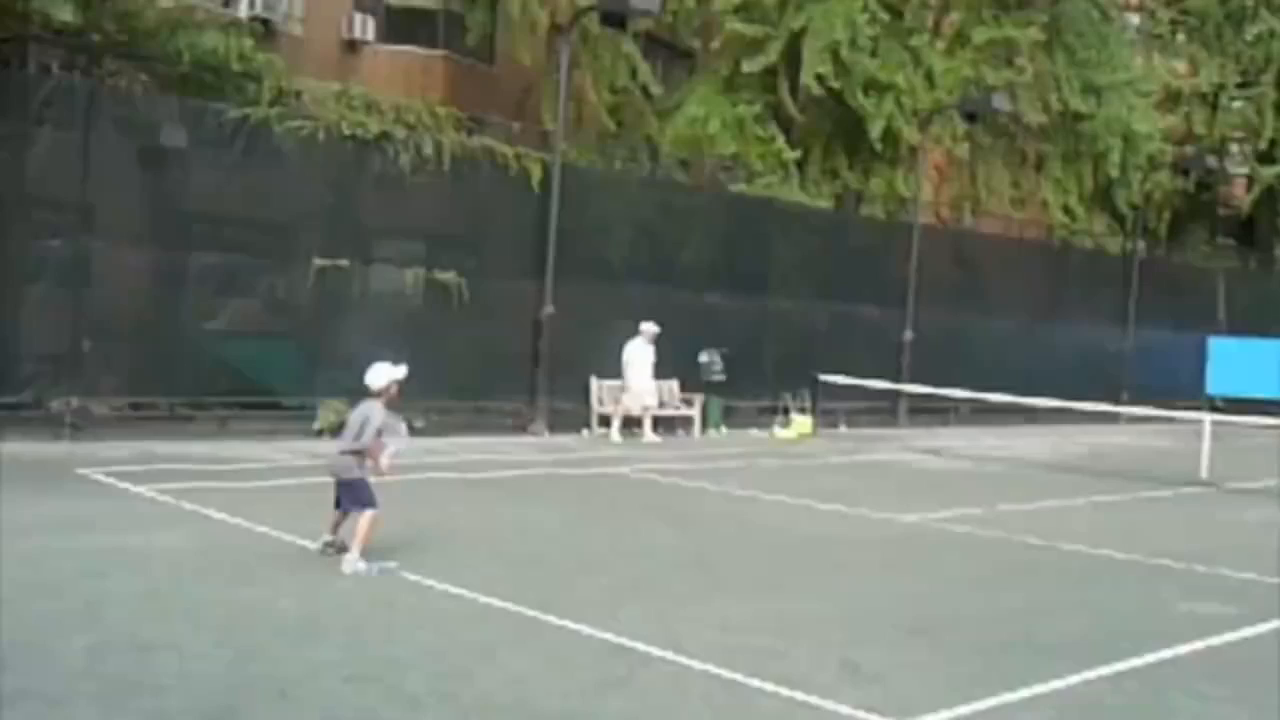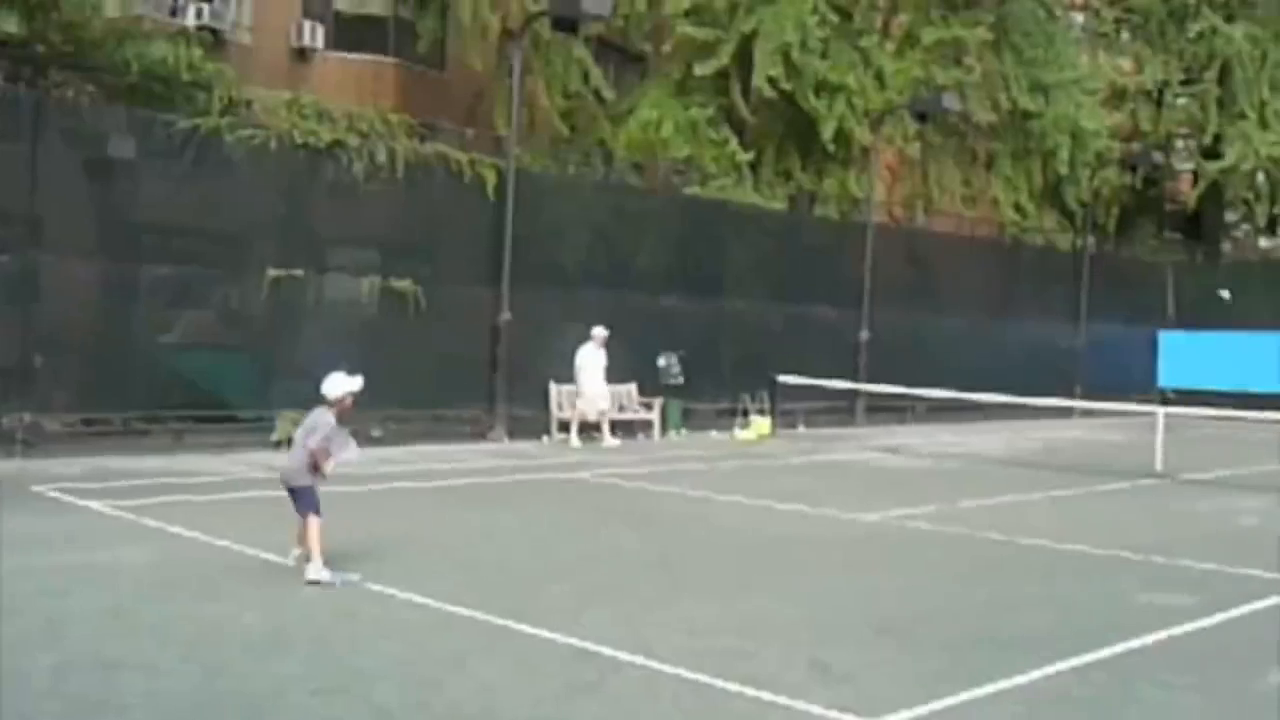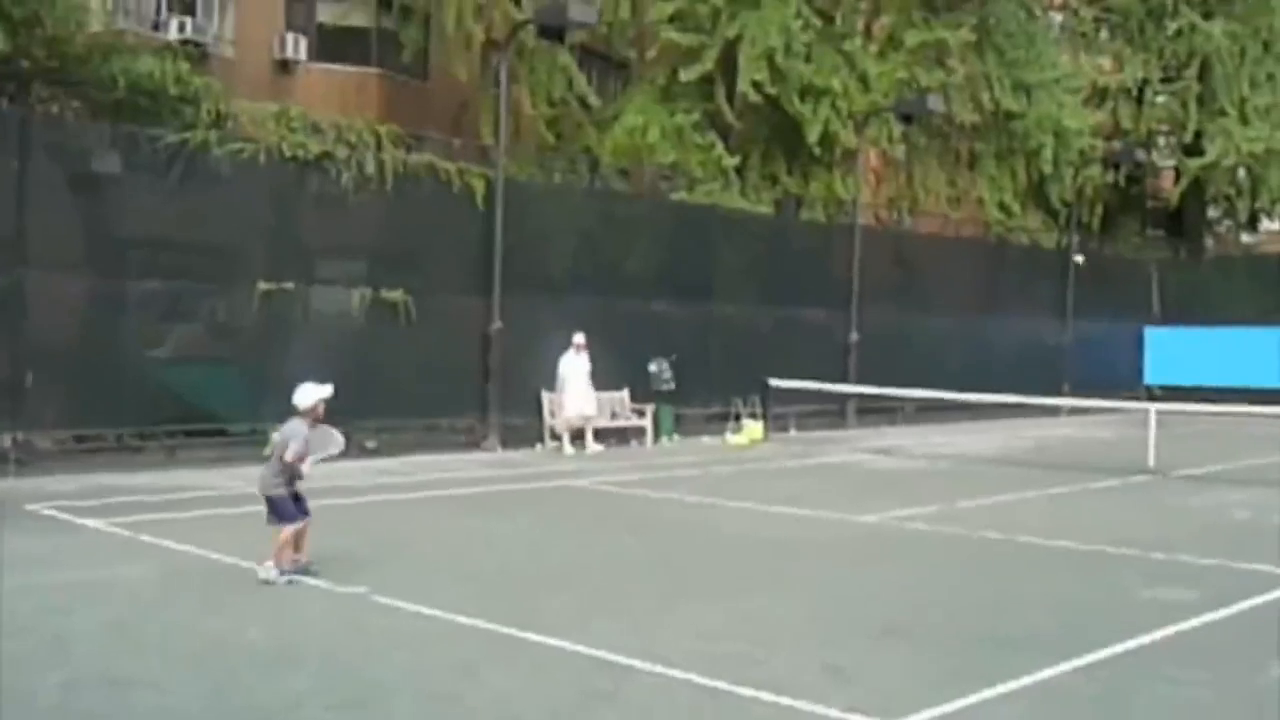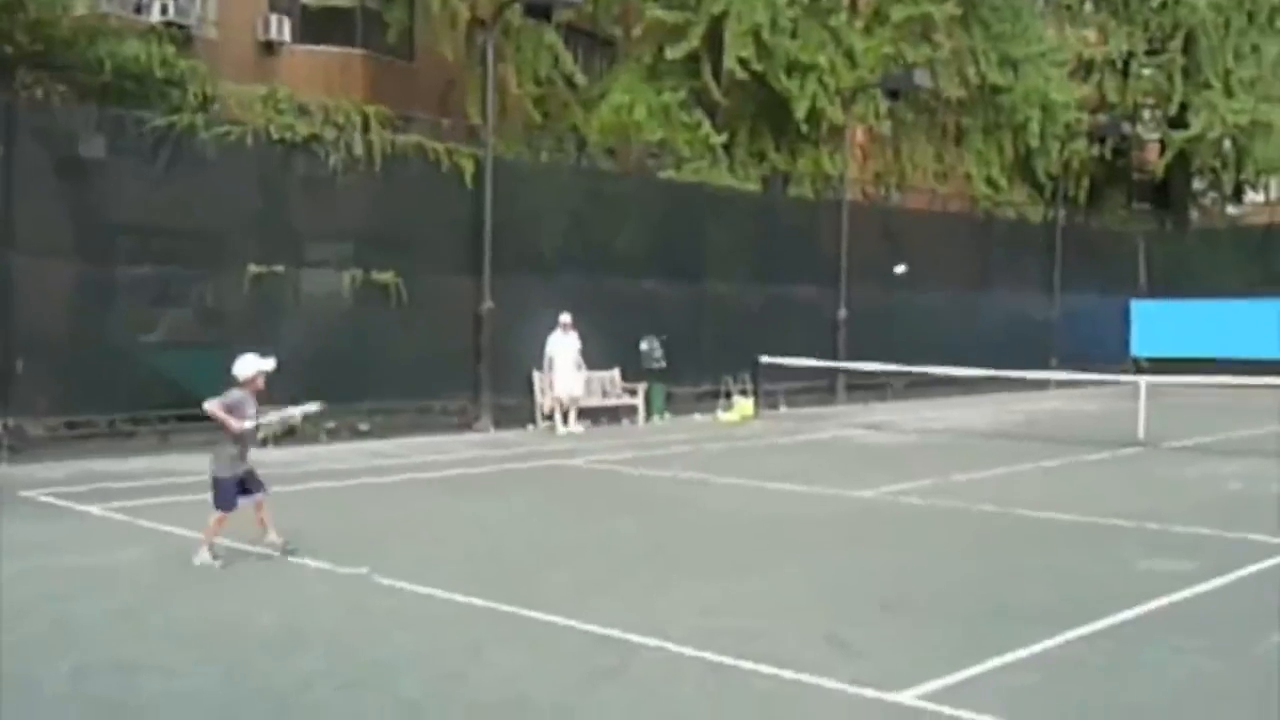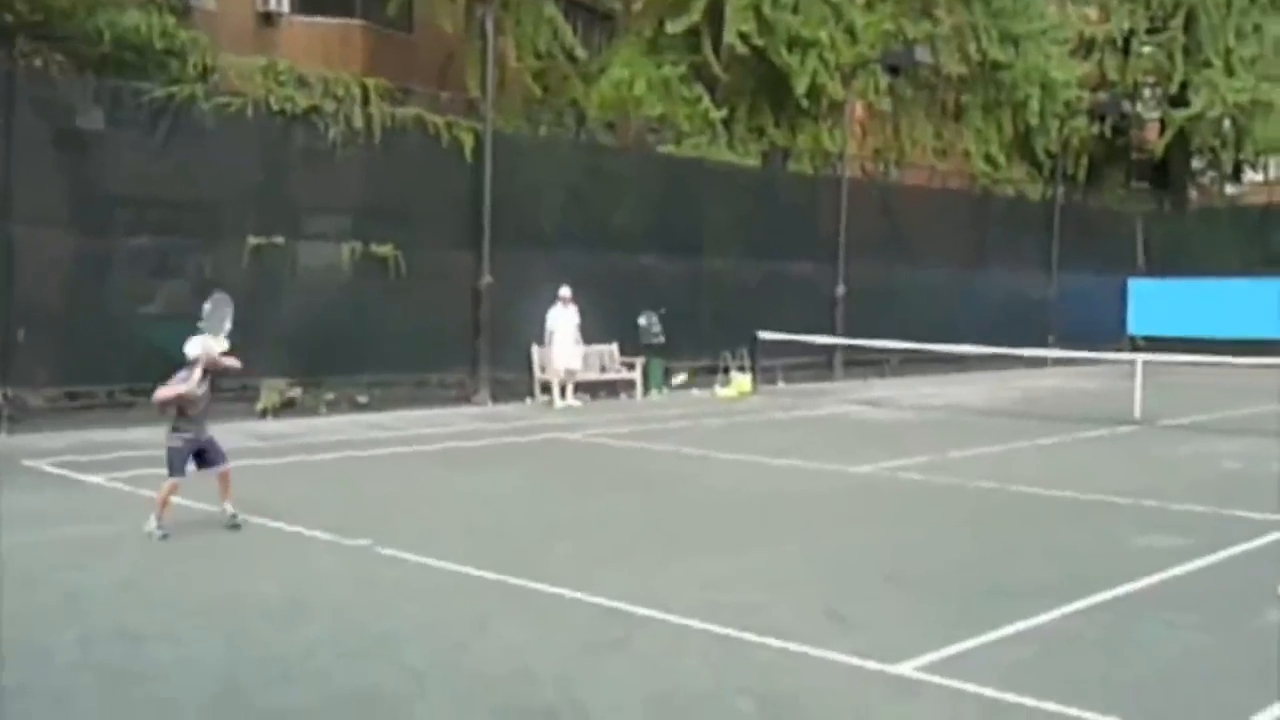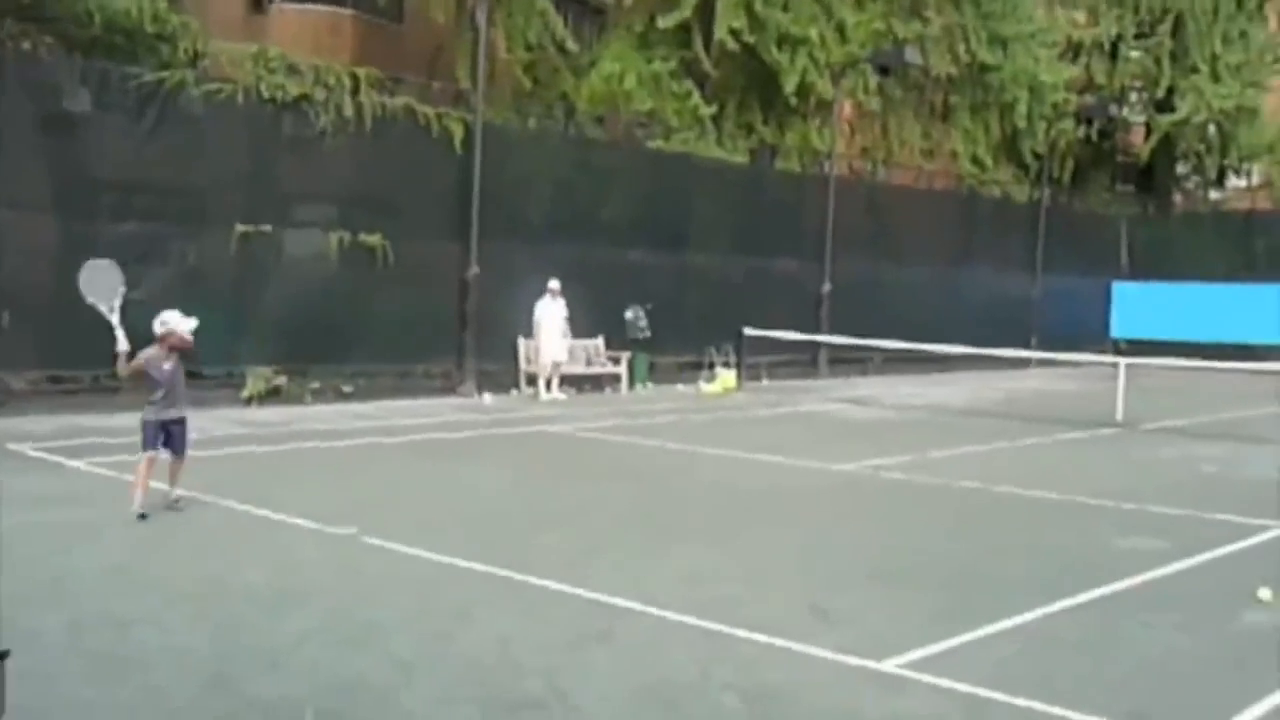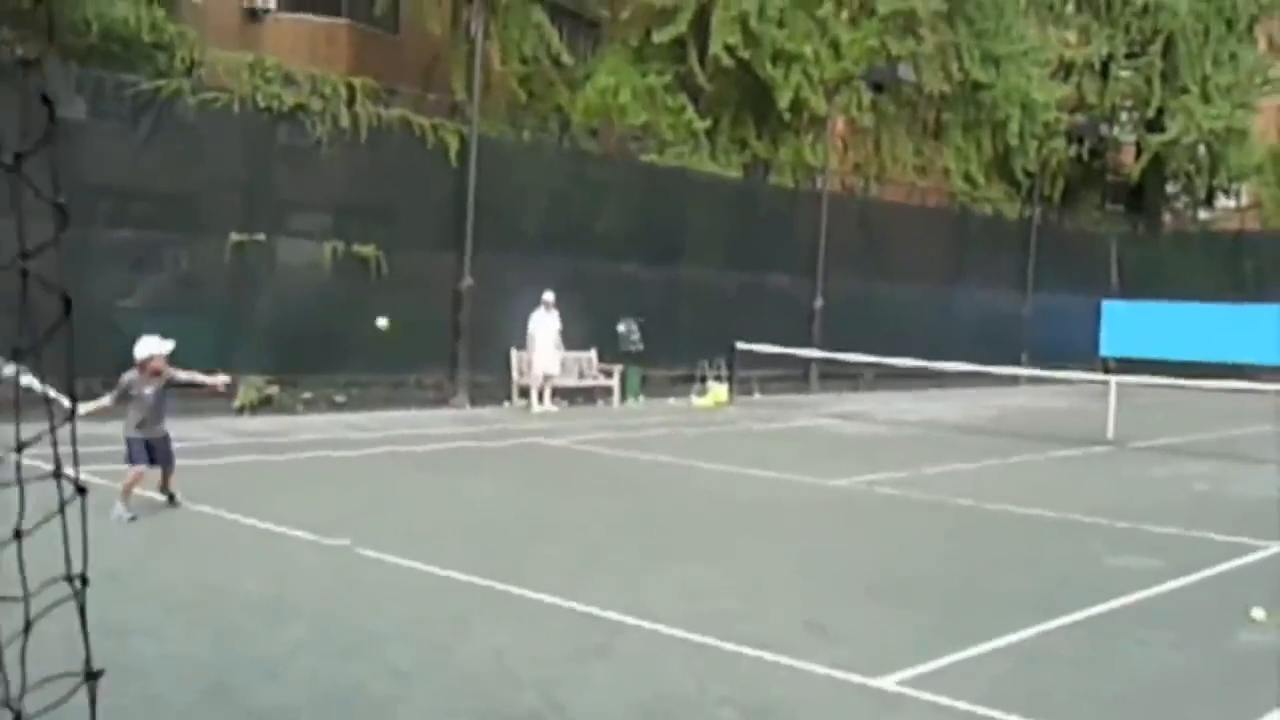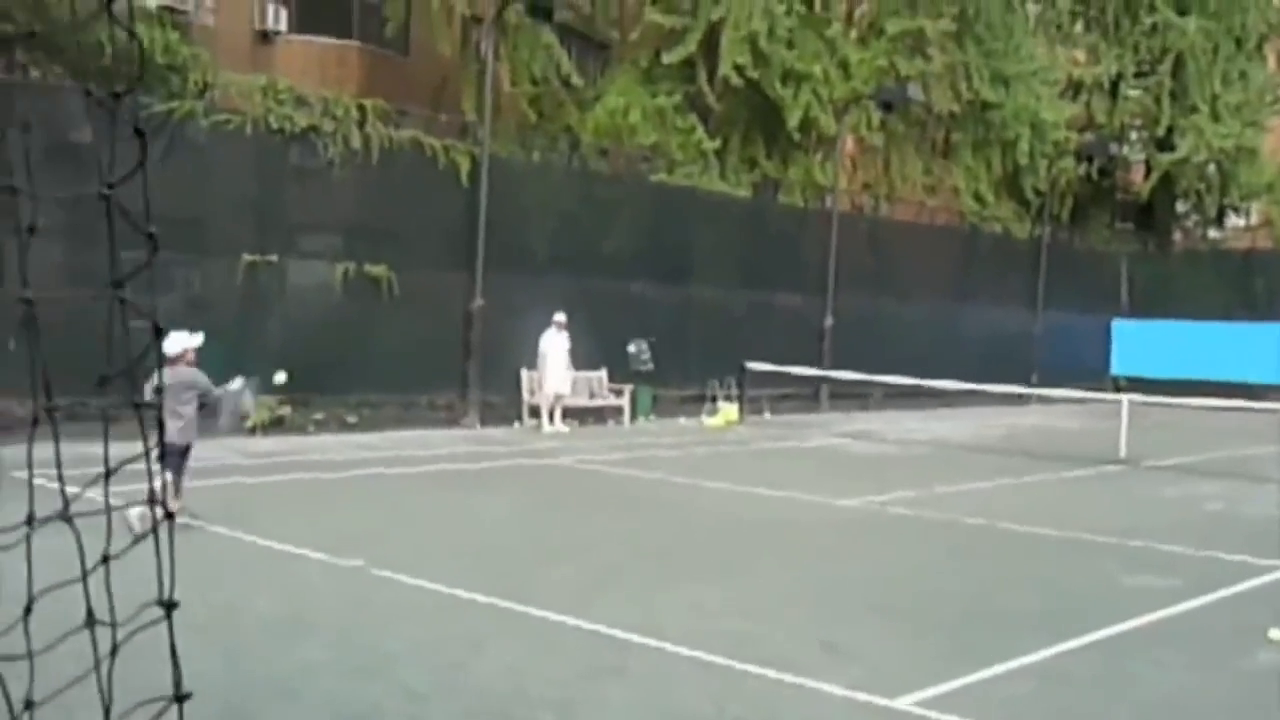
dt=0.3s
person 1, frame 1
left shoulder: (366, 405)
right shoulder: (378, 412)
right elbow: (368, 442)
left wrist: (378, 453)
right wrist: (378, 461)
left hip: (342, 463)
right hip: (350, 467)
left knee: (345, 506)
right knee: (369, 510)
left ankle: (329, 540)
right ankle: (353, 559)
person 1, frame 2
left shoulder: (319, 412)
right shoulder: (328, 421)
left elbow: (298, 435)
right elbow: (313, 446)
right wrist: (324, 465)
left hip: (293, 470)
right hip: (300, 474)
left knee: (308, 514)
right knee: (314, 517)
left ankle: (299, 552)
right ankle: (316, 568)
person 1, frame 3
left shoulder: (295, 424)
right shoulder: (300, 431)
left elbow: (275, 438)
right elbow: (289, 458)
right wrist: (302, 467)
left hip: (284, 483)
right hip: (274, 485)
left knee: (304, 520)
right knee: (293, 525)
left ankle: (297, 561)
right ankle: (269, 567)
person 1, frame 4
left shoulder: (249, 398)
right shoulder: (236, 397)
right elbow: (208, 406)
right wrist: (229, 421)
left hip: (241, 464)
right hip: (225, 466)
left knee: (259, 498)
right knee: (224, 511)
left ankle: (272, 538)
right ankle: (204, 553)
person 1, frame 5
left shoulder: (208, 369)
right shoulder: (181, 379)
left elbow: (236, 365)
right elbow: (157, 397)
left wrist: (217, 356)
right wrist: (183, 390)
left hip: (201, 435)
right hip: (179, 438)
left knee: (223, 469)
right knee: (174, 480)
left ankle: (228, 511)
right ankle: (155, 521)
person 1, frame 6
left shoulder: (179, 347)
right shoulder: (148, 355)
left elbow: (189, 341)
right elbow: (123, 372)
left wrist: (176, 332)
right wrist: (121, 353)
left hip: (177, 413)
right hip: (153, 414)
left knee: (178, 456)
right knee: (150, 455)
left ankle: (172, 495)
right ankle: (138, 501)
person 1, frame 7
left shoulder: (166, 373)
right shoulder: (130, 380)
left elbow: (188, 376)
right elbow: (112, 399)
left wrist: (212, 380)
right wrist: (86, 407)
left hip: (157, 432)
right hip: (135, 433)
left knee: (168, 465)
right knee: (137, 471)
left ankle: (166, 489)
right ankle: (122, 505)
person 1, frame 8
left shoulder: (160, 375)
right shoulder: (195, 376)
left elbow: (148, 397)
right elbow: (214, 396)
right wrist: (232, 387)
left hip: (169, 435)
right hip: (178, 437)
left knee: (174, 476)
right knee: (168, 478)
left ankle: (169, 508)
right ankle: (140, 512)
